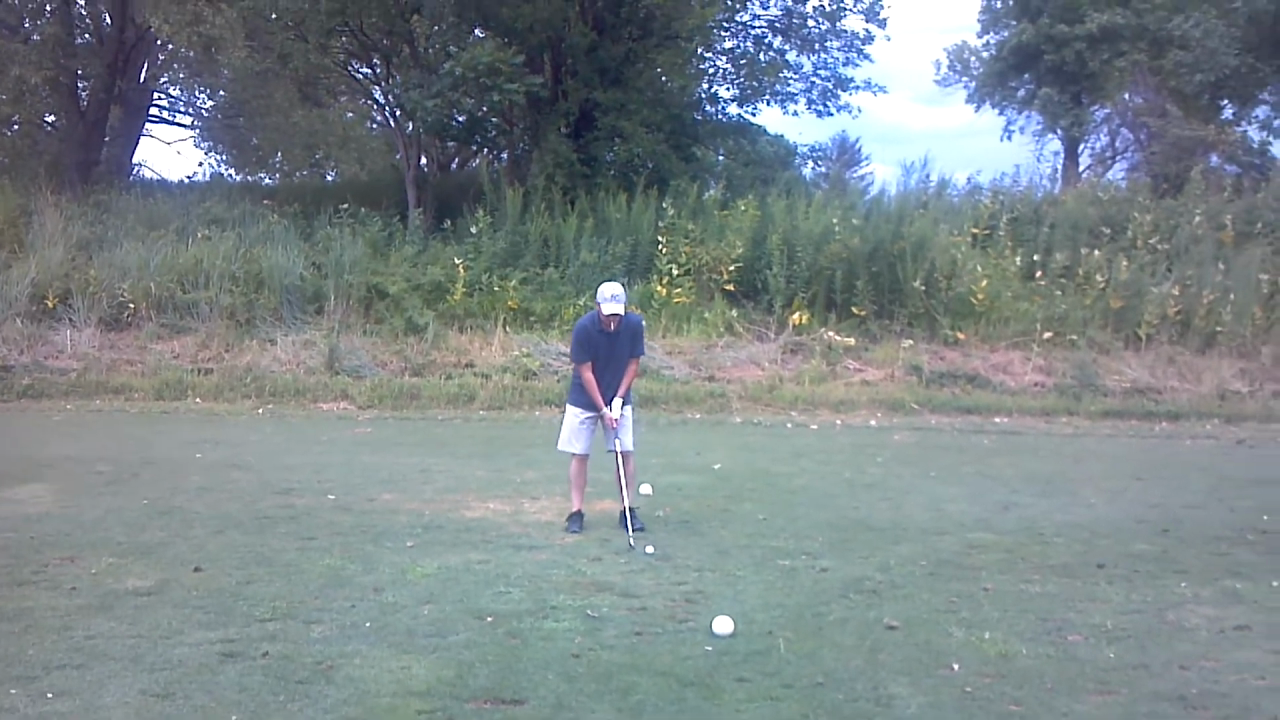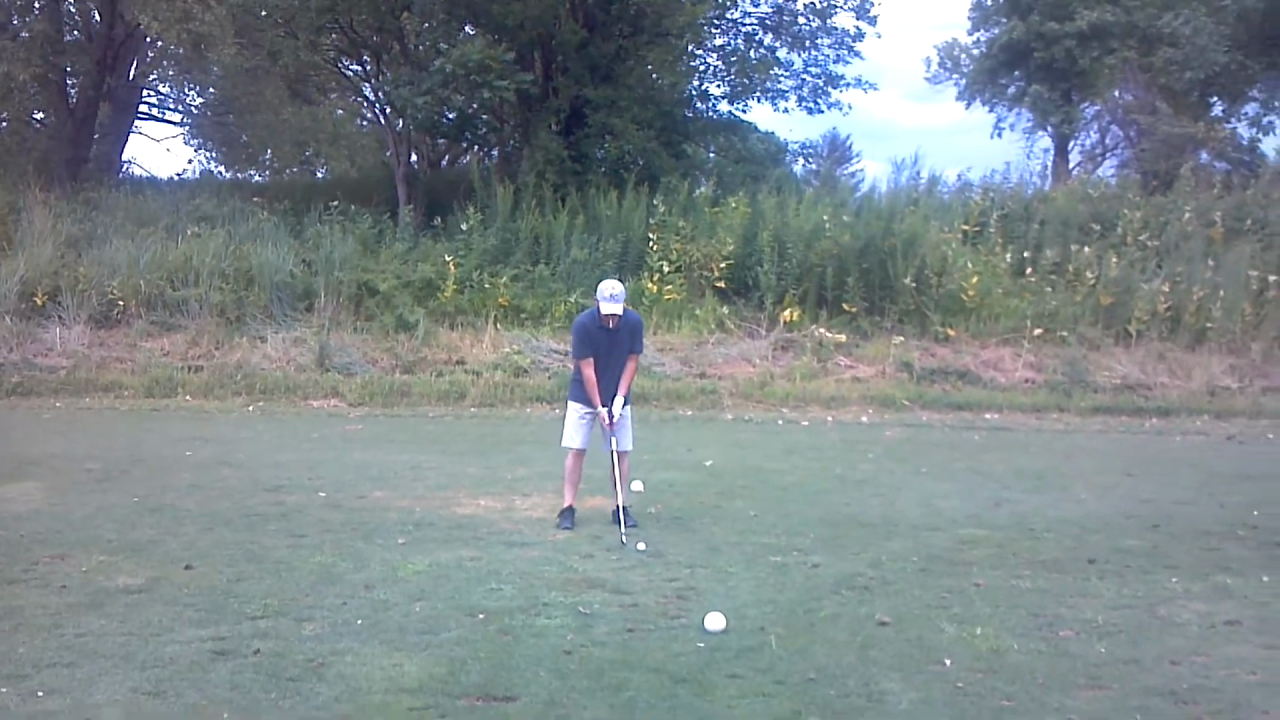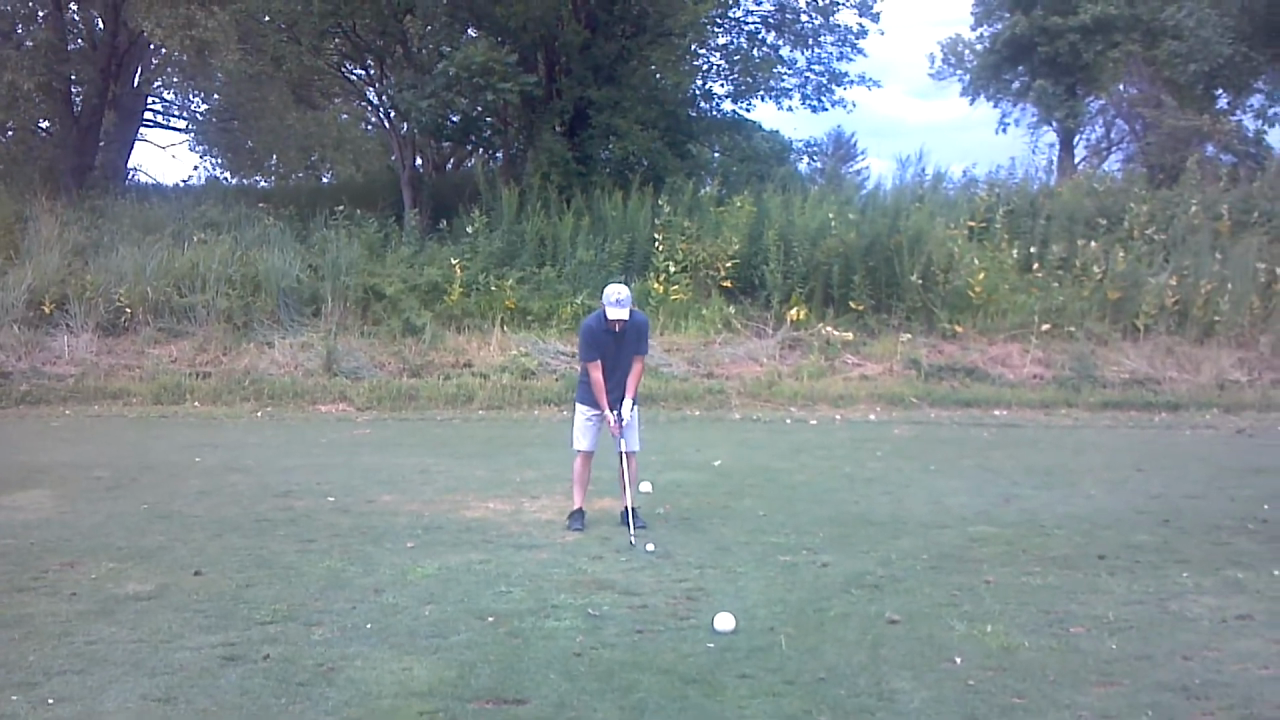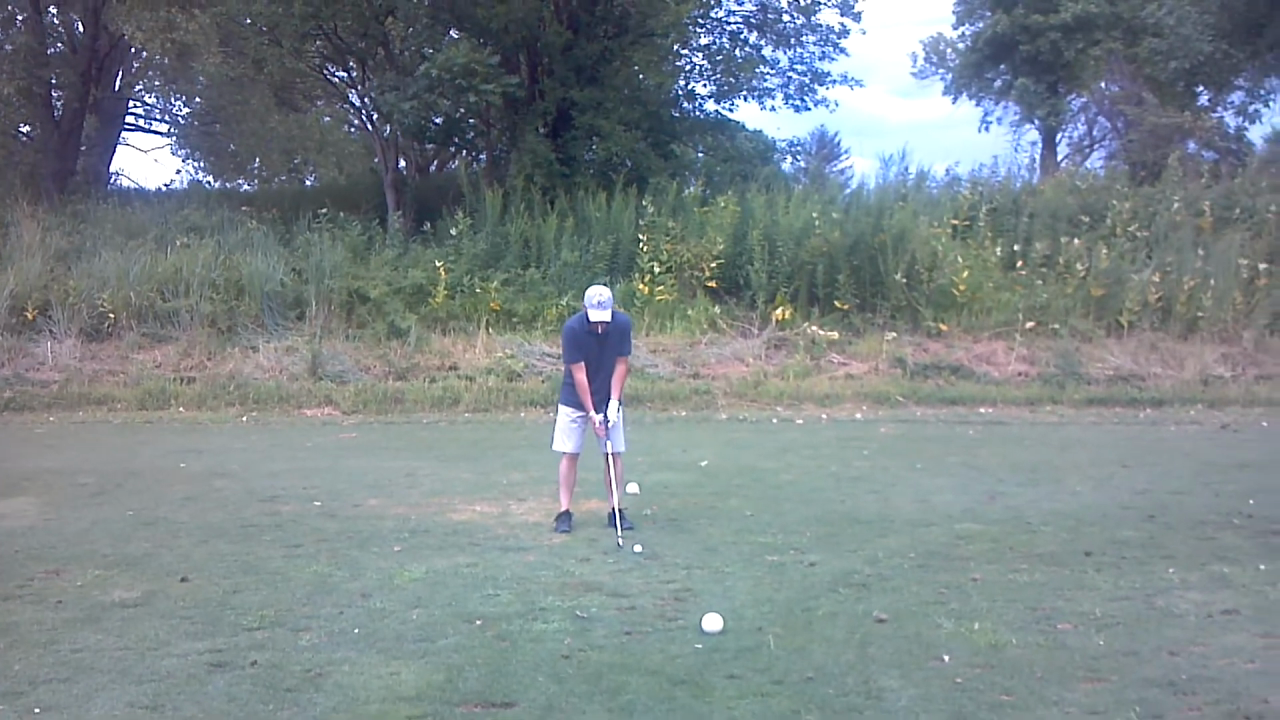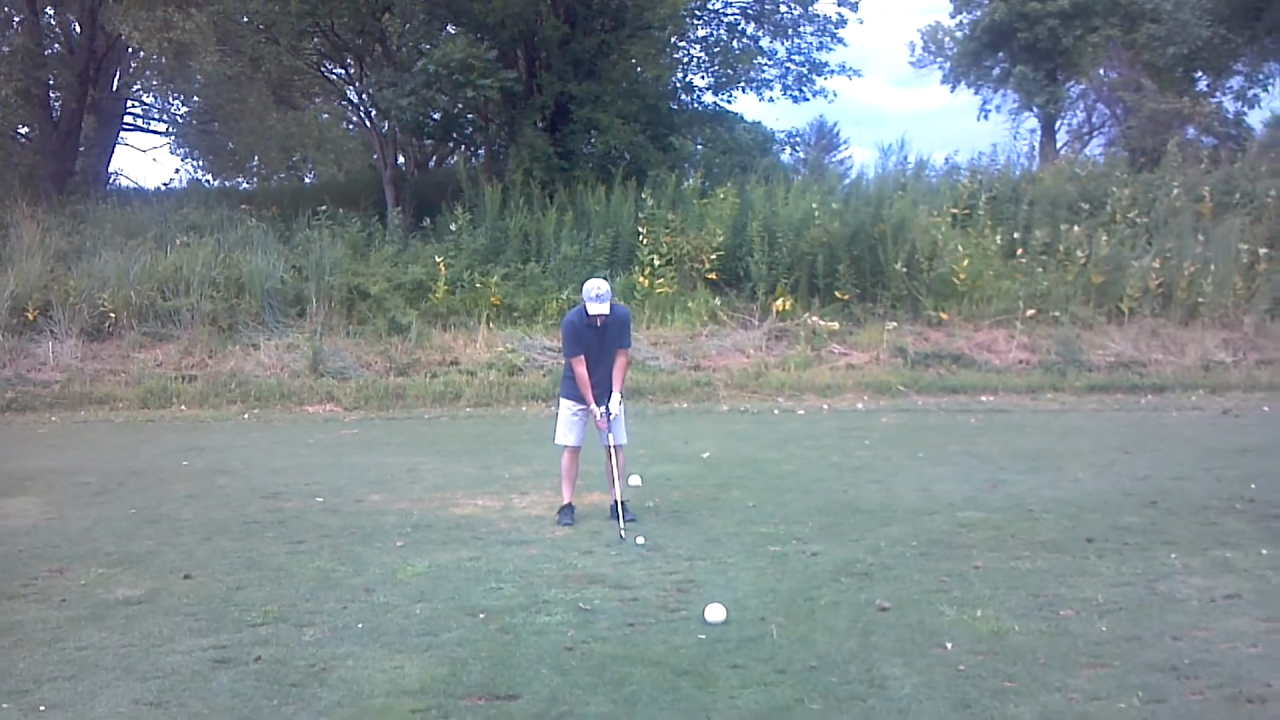
dt=0.3s
person 1, frame 1
left shoulder: (634, 324)
right shoulder: (583, 328)
left elbow: (633, 364)
right elbow: (585, 372)
left wrist: (618, 399)
right wrist: (602, 409)
left hip: (618, 399)
right hip: (584, 400)
left knee: (625, 452)
right knee: (579, 455)
left ankle: (627, 509)
right ankle: (576, 512)
person 1, frame 2
left shoulder: (634, 322)
right shoulder: (583, 323)
left elbow: (632, 361)
right elbow: (586, 369)
left wrist: (620, 397)
right wrist: (598, 407)
left hip: (617, 397)
right hip: (584, 397)
left knee: (621, 452)
right knee: (576, 450)
left ankle: (620, 507)
right ankle: (568, 508)
person 1, frame 3
left shoulder: (640, 323)
right shoulder: (590, 326)
left elbow: (637, 364)
right elbow: (595, 372)
left wrist: (628, 400)
right wrist: (606, 410)
left hip: (624, 398)
right hip: (591, 399)
left knee: (629, 453)
right knee: (585, 452)
left ankle: (628, 508)
right ankle: (577, 510)
person 1, frame 4
left shoulder: (623, 323)
right shoulder: (572, 328)
left elbow: (621, 364)
right elbow: (579, 373)
left wrist: (614, 401)
right wrist: (591, 412)
left hip: (608, 400)
right hip: (575, 400)
left knee: (614, 454)
right knee: (570, 454)
left ankle: (615, 510)
right ankle: (564, 512)
person 1, frame 5
left shoulder: (622, 316)
right shoulder: (571, 322)
left elbow: (621, 357)
right elbow: (579, 366)
left wrist: (616, 393)
right wrist: (591, 405)
left hip: (609, 393)
right hip: (576, 394)
left knee: (615, 446)
right knee: (571, 447)
left ankle: (618, 502)
right ankle: (566, 505)
